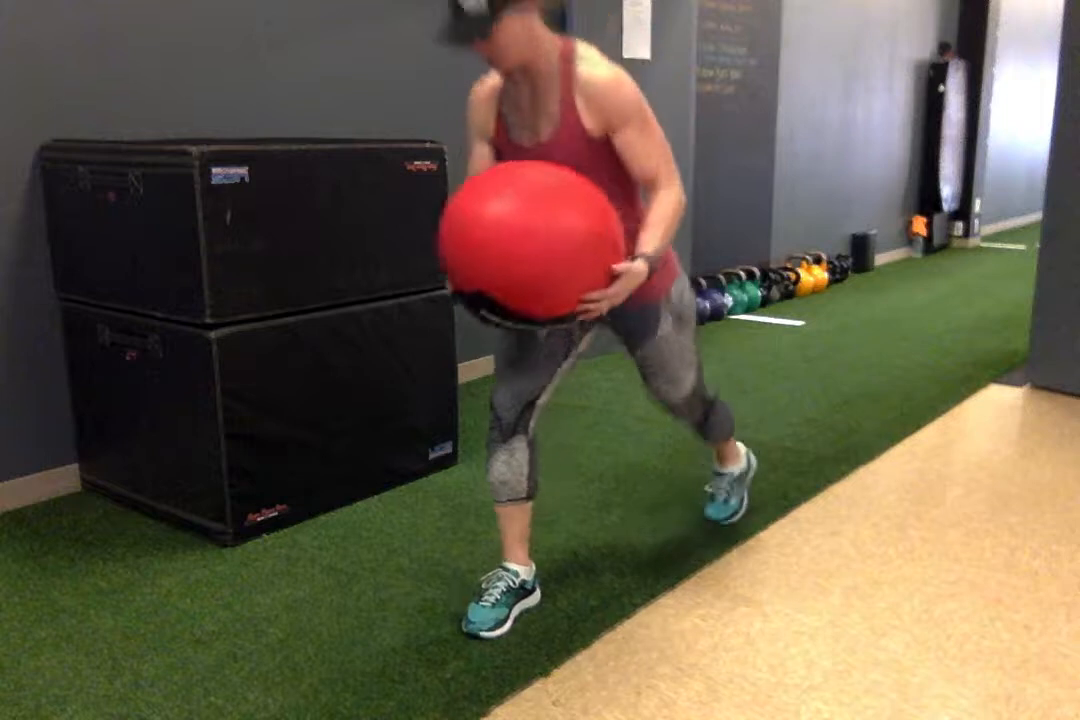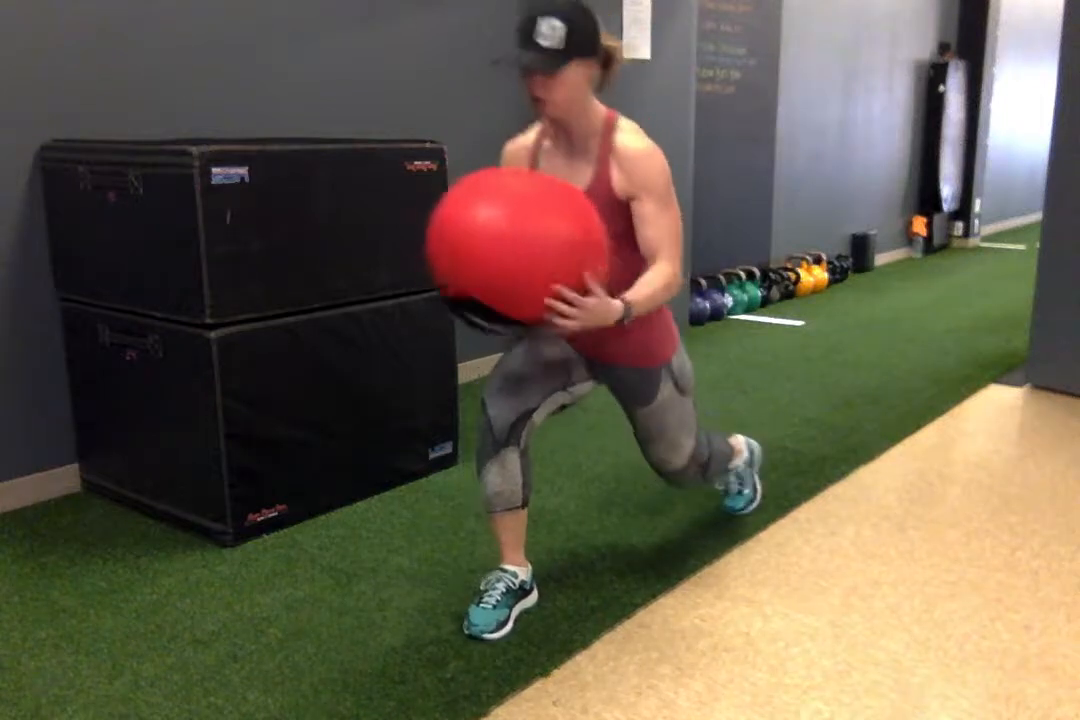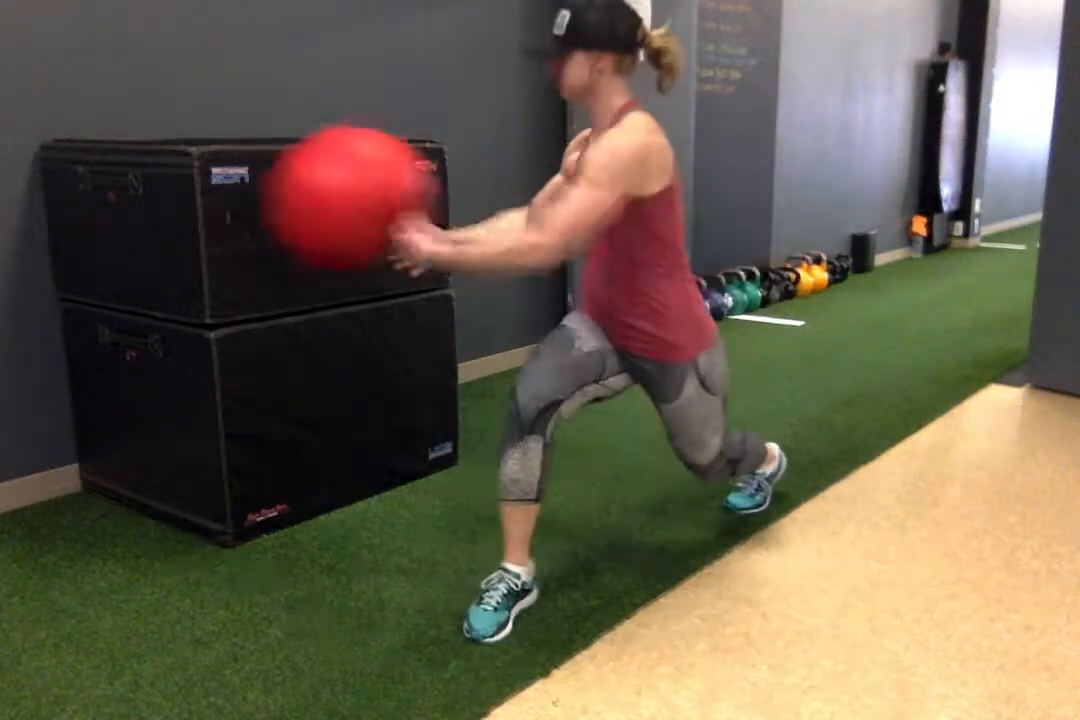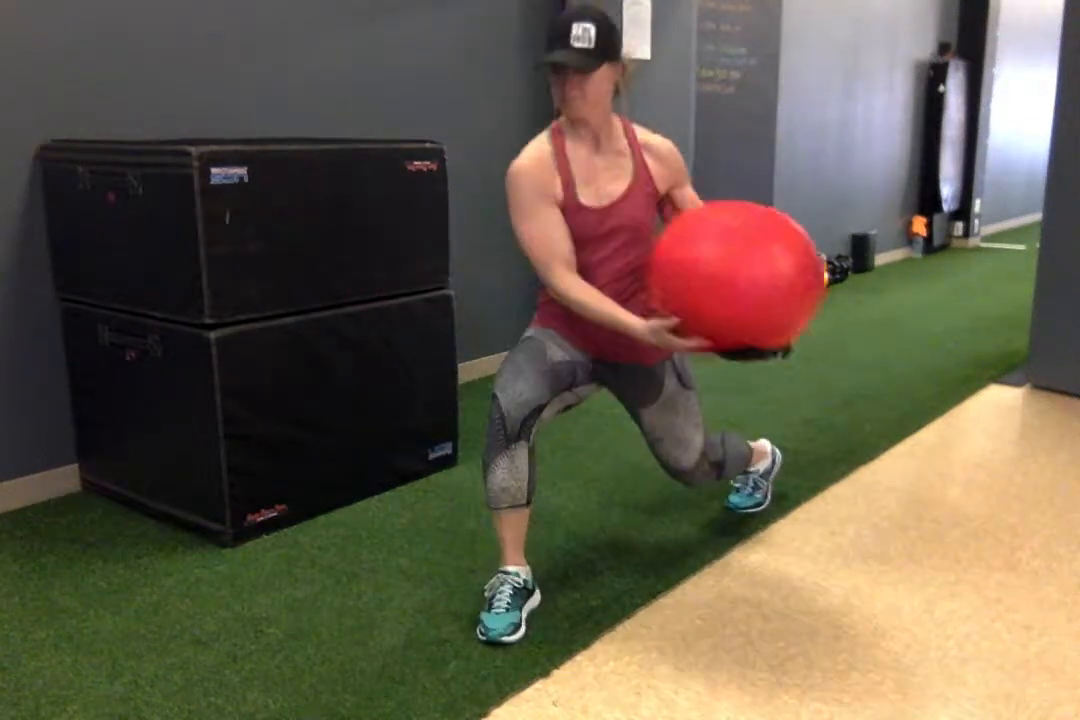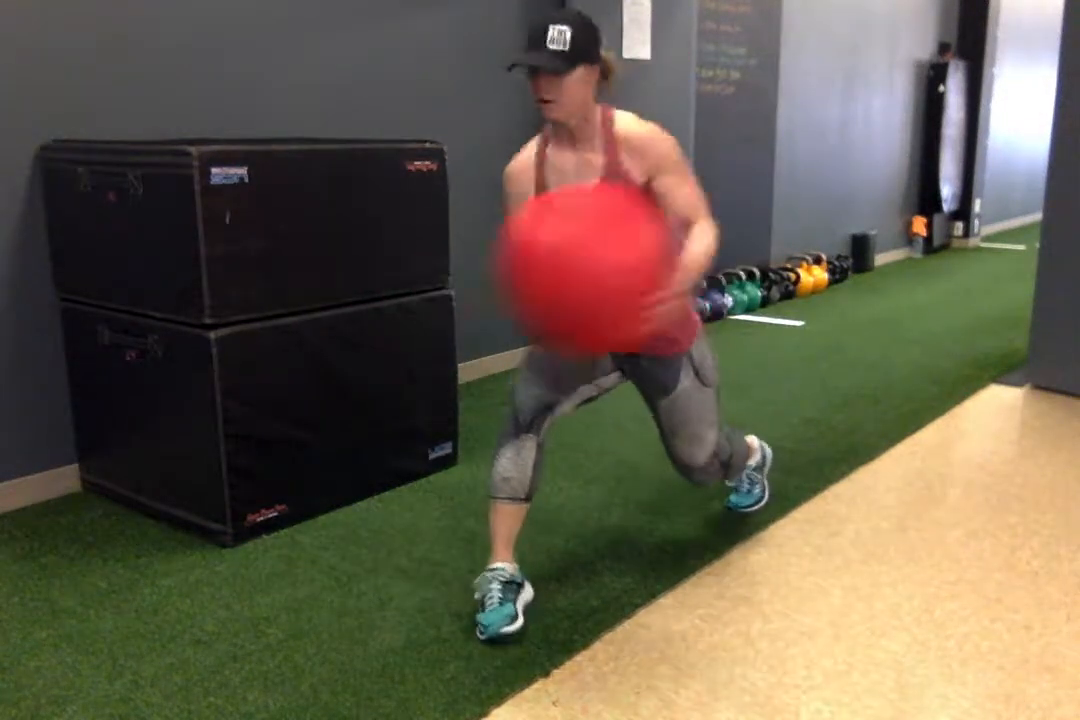
dt=1s
person 1, frame 1
left shoulder: (600, 84)
right shoulder: (486, 100)
left elbow: (667, 186)
left wrist: (642, 263)
left hip: (638, 277)
left knee: (681, 396)
right knee: (510, 410)
left ankle: (732, 460)
right ankle: (516, 572)
person 1, frame 2
left shoulder: (635, 155)
right shoulder: (519, 153)
left elbow: (667, 270)
left wrist: (614, 311)
left hip: (637, 341)
right hip: (556, 333)
left knee: (676, 462)
right knee: (499, 418)
left ankle: (738, 456)
right ankle: (513, 576)
person 1, frame 3
left shoulder: (630, 145)
right shoulder: (585, 143)
left elbow: (546, 246)
right elbow: (529, 219)
left wrist: (440, 251)
right wrist: (444, 239)
left hip: (671, 336)
right hip: (600, 320)
left knee: (706, 455)
right knee: (528, 408)
left ankle: (765, 460)
right ankle: (513, 574)
person 1, frame 4
left shoulder: (657, 153)
right shoulder: (533, 167)
right elbow: (559, 277)
right wrist: (632, 325)
left hip: (650, 339)
right hip: (566, 331)
left knee: (686, 460)
right knee: (507, 416)
left ankle: (758, 458)
right ankle: (513, 578)
person 1, frame 5
left shoulder: (639, 139)
right shoulder: (524, 168)
left elbow: (700, 225)
left wrist: (682, 279)
left hip: (664, 334)
left knee: (699, 463)
right knee: (526, 408)
left ankle: (750, 455)
right ankle: (502, 575)
